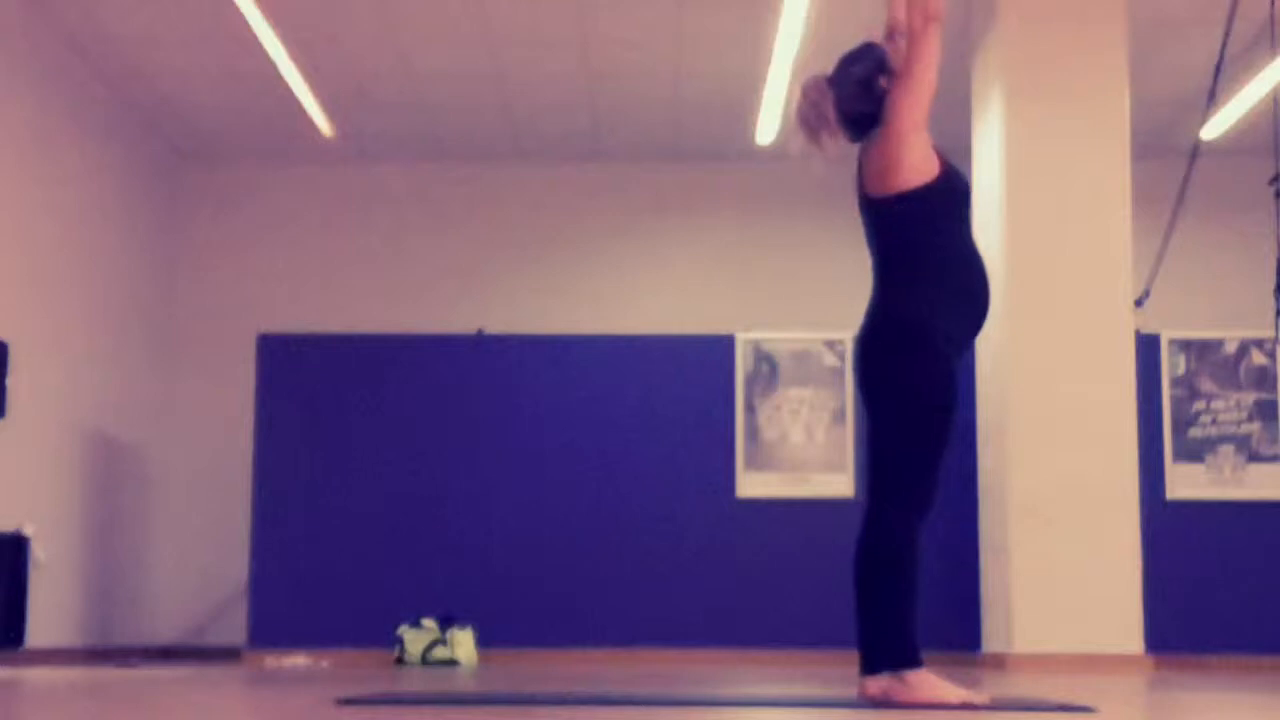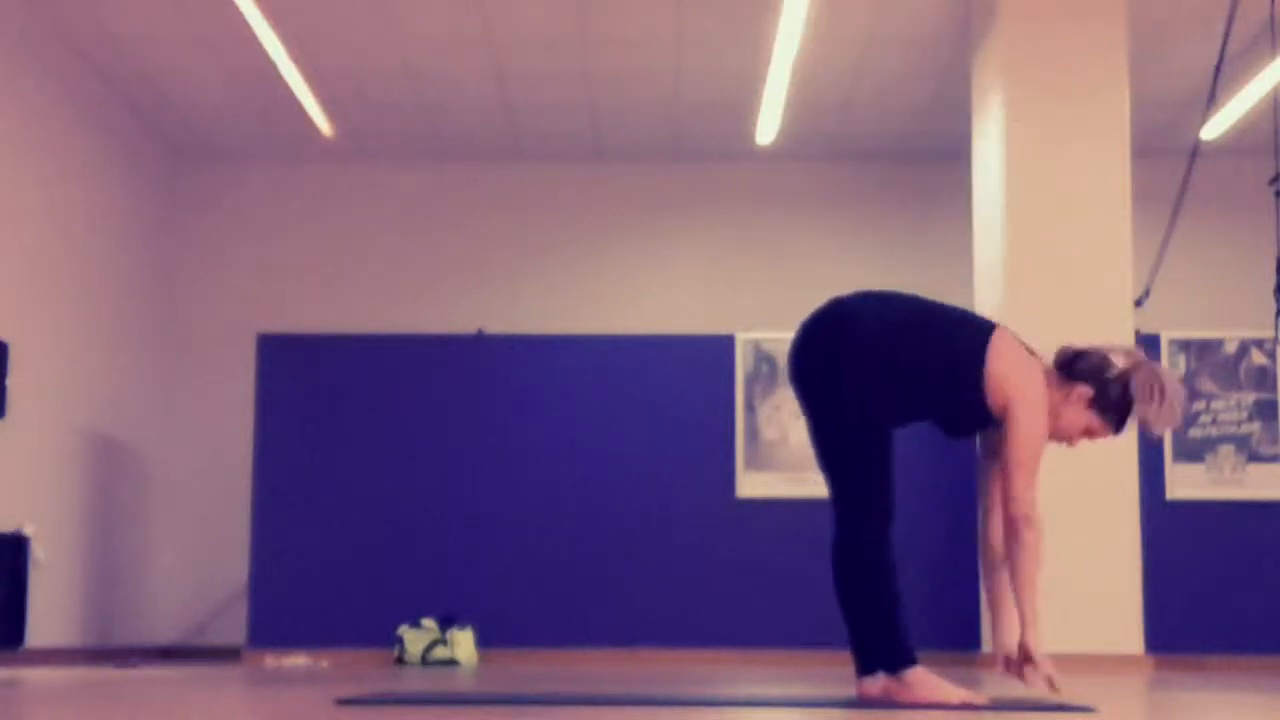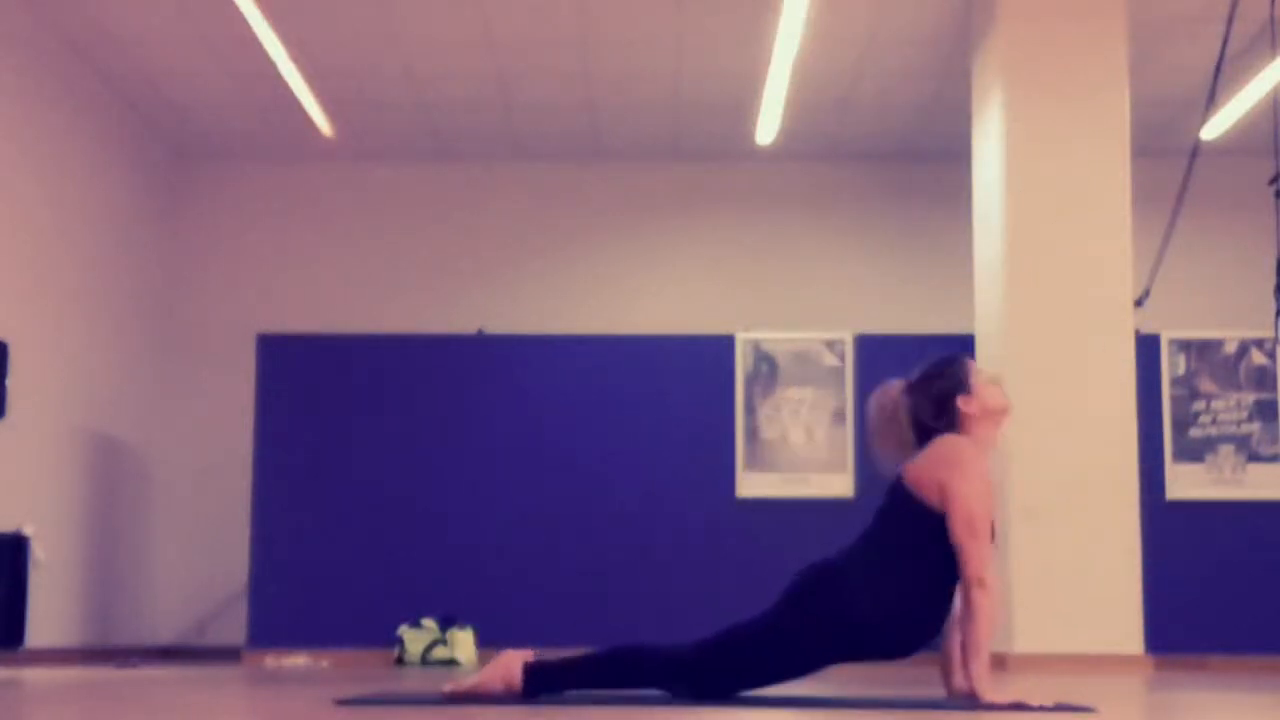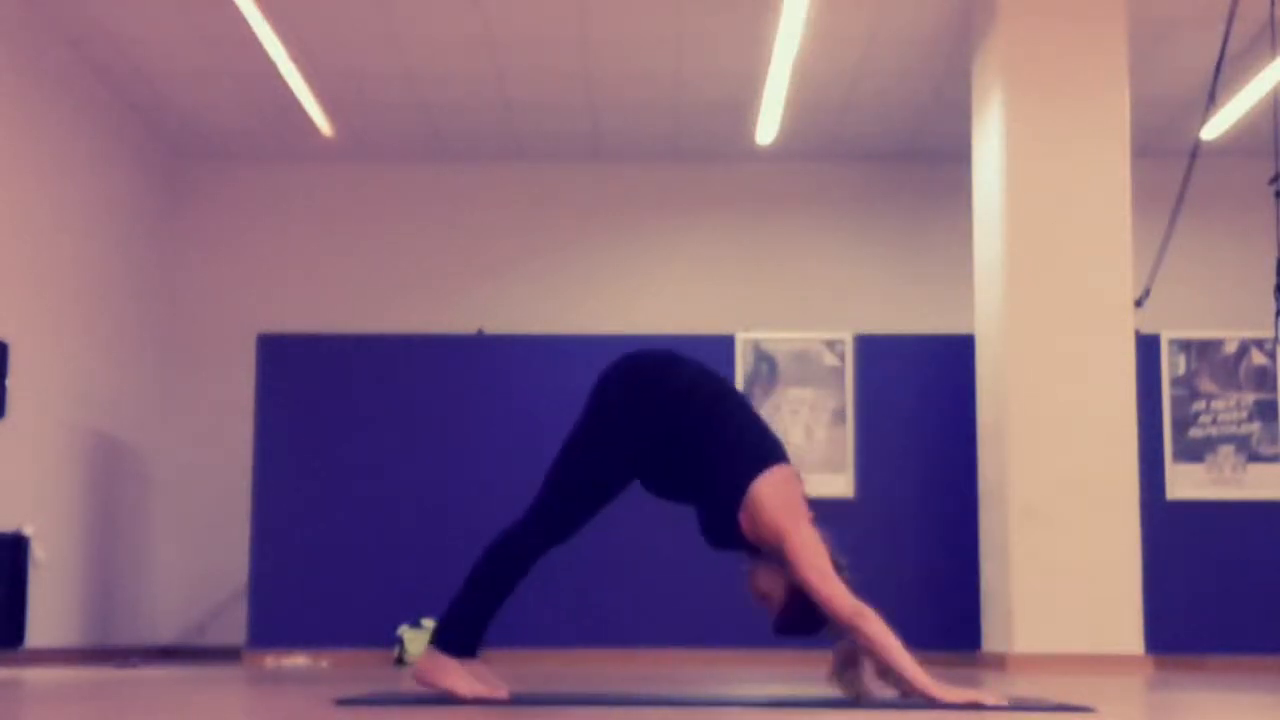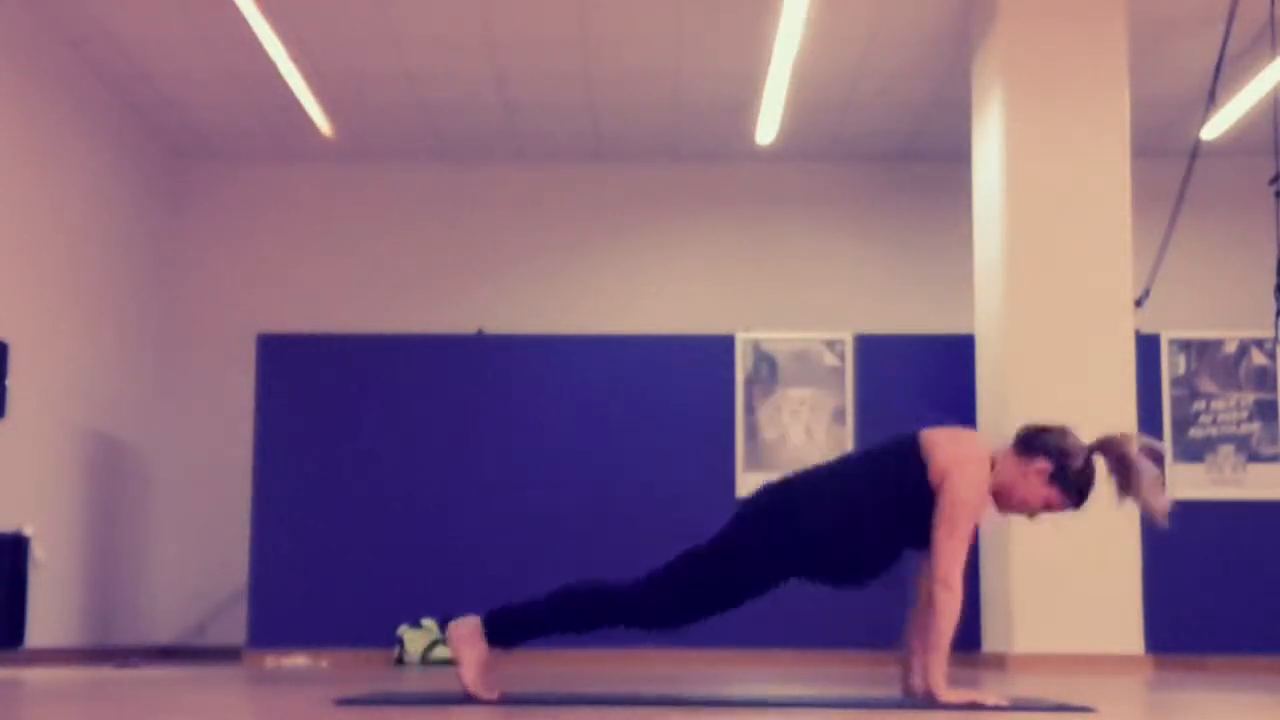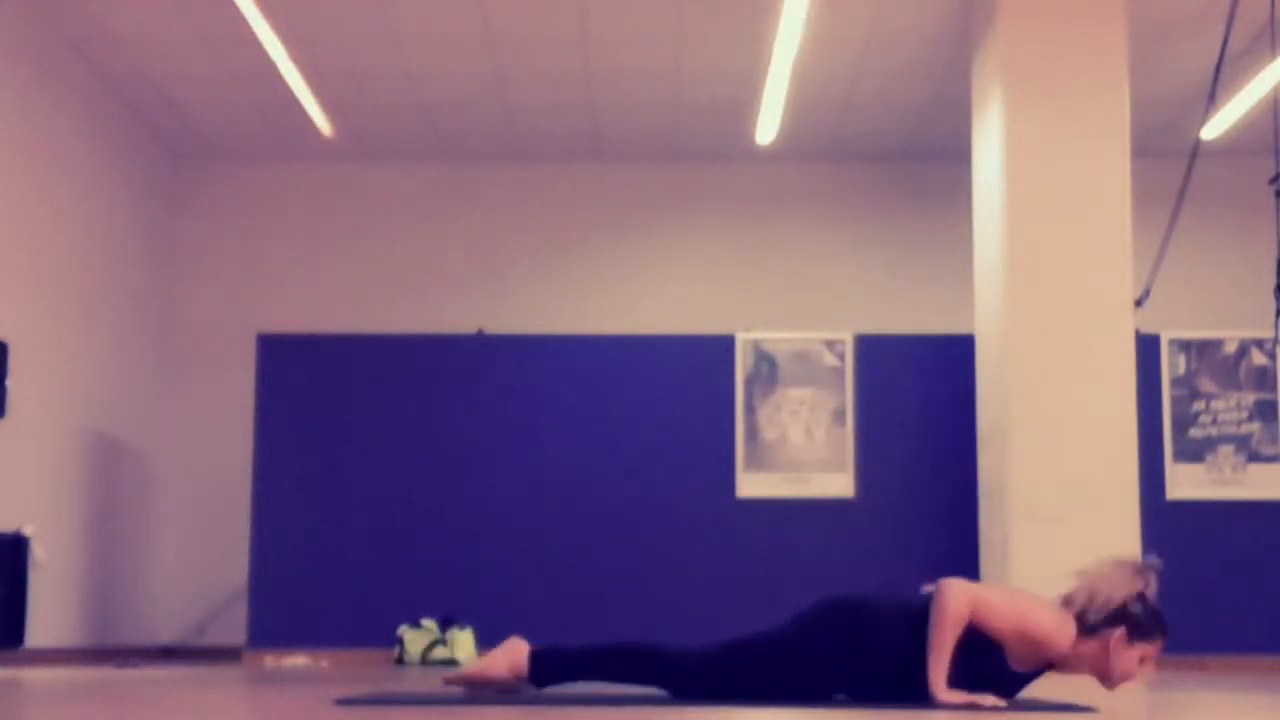
dt=0.7s
person 1, frame 1
left shoulder: (899, 152)
right shoulder: (896, 147)
left hip: (909, 349)
right hip: (913, 348)
left knee: (896, 509)
right knee: (901, 508)
left ankle: (884, 667)
right ankle: (897, 669)
person 1, frame 2
left shoulder: (1015, 393)
right shoulder: (1031, 397)
left elbow: (996, 520)
right elbow: (1023, 518)
left wrist: (1011, 624)
right wrist: (1027, 633)
left hip: (839, 346)
right hip: (834, 352)
left knee: (862, 519)
right knee: (867, 522)
left ankle: (876, 670)
right ankle: (896, 671)
person 1, frame 3
left shoulder: (944, 460)
right shoulder: (963, 458)
left elbow: (949, 579)
right elbow: (979, 580)
left wrist: (960, 672)
right wrist: (980, 683)
left hip: (839, 611)
right hip: (843, 612)
left knee: (689, 667)
right knee: (689, 670)
left ankle: (530, 668)
right ankle: (527, 674)
person 1, frame 4
left shoulder: (787, 523)
right shoulder: (782, 529)
left elbow: (853, 614)
right elbow: (855, 616)
left wrist: (913, 680)
right wrist: (932, 688)
left hip: (662, 402)
right hip: (645, 396)
left knee: (551, 527)
right knee: (544, 526)
left ankle: (456, 651)
right ankle: (444, 655)
person 1, frame 5
left shoulder: (971, 468)
right shoulder: (969, 472)
left elbow: (932, 586)
right elbow: (943, 582)
left wrist: (917, 672)
right wrist: (935, 684)
left hip: (803, 527)
right hip: (793, 528)
left knee: (665, 597)
right knee: (654, 600)
left ankle: (486, 630)
right ankle: (482, 631)
person 1, frame 6
left shoulder: (1044, 630)
right shoulder: (1042, 630)
left elbow: (950, 596)
right elbow: (950, 595)
left wrist: (940, 681)
right wrist: (936, 685)
left hip: (845, 653)
right hip: (838, 650)
left knee: (682, 670)
right knee: (685, 674)
left ankle: (530, 660)
right ankle: (526, 662)
